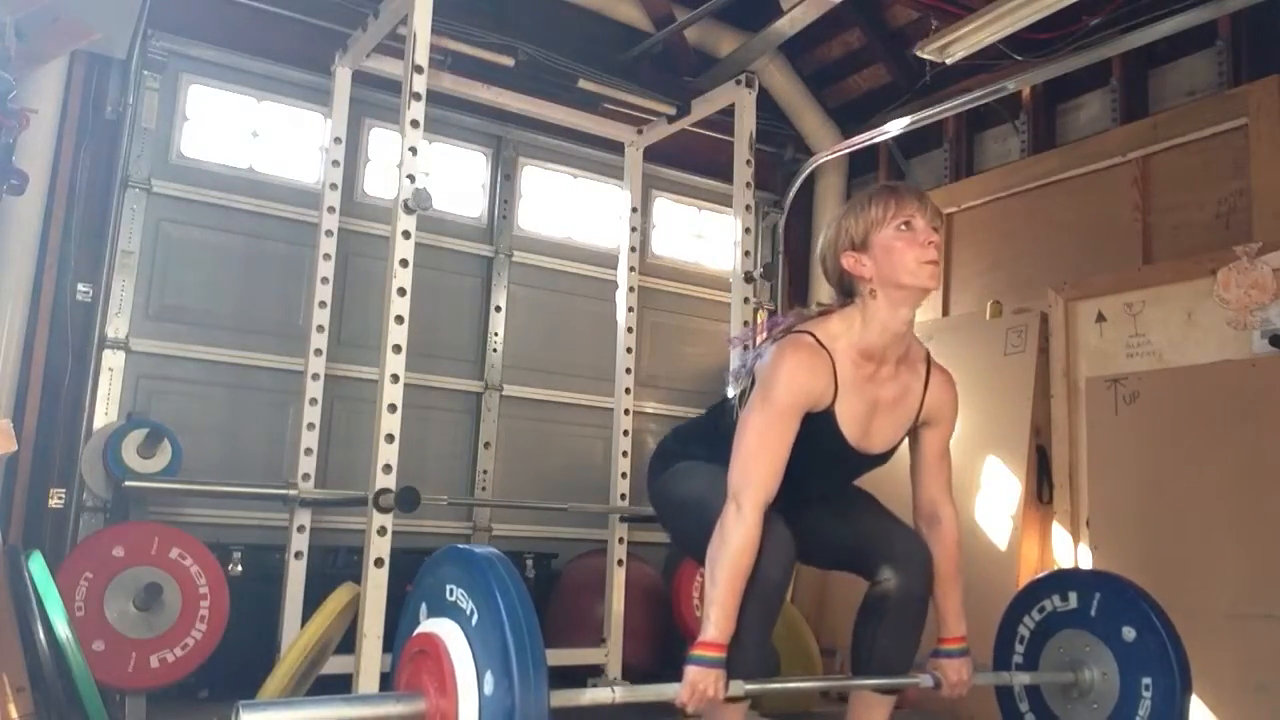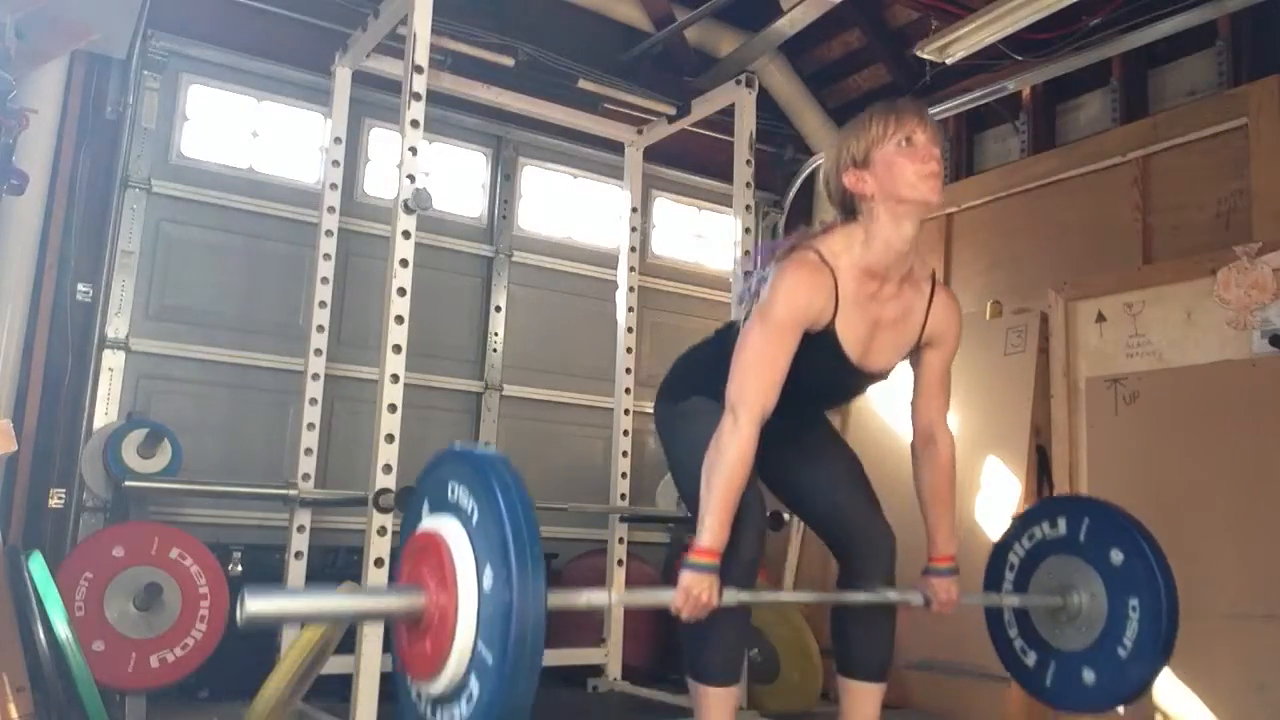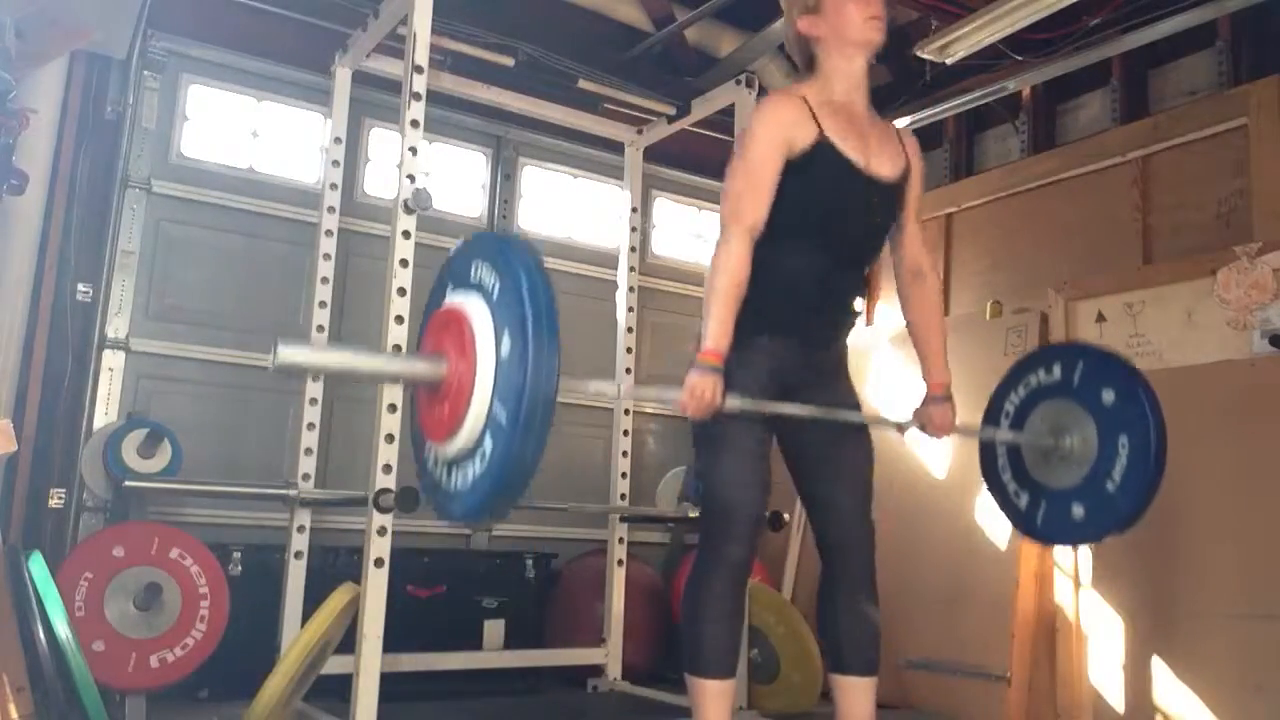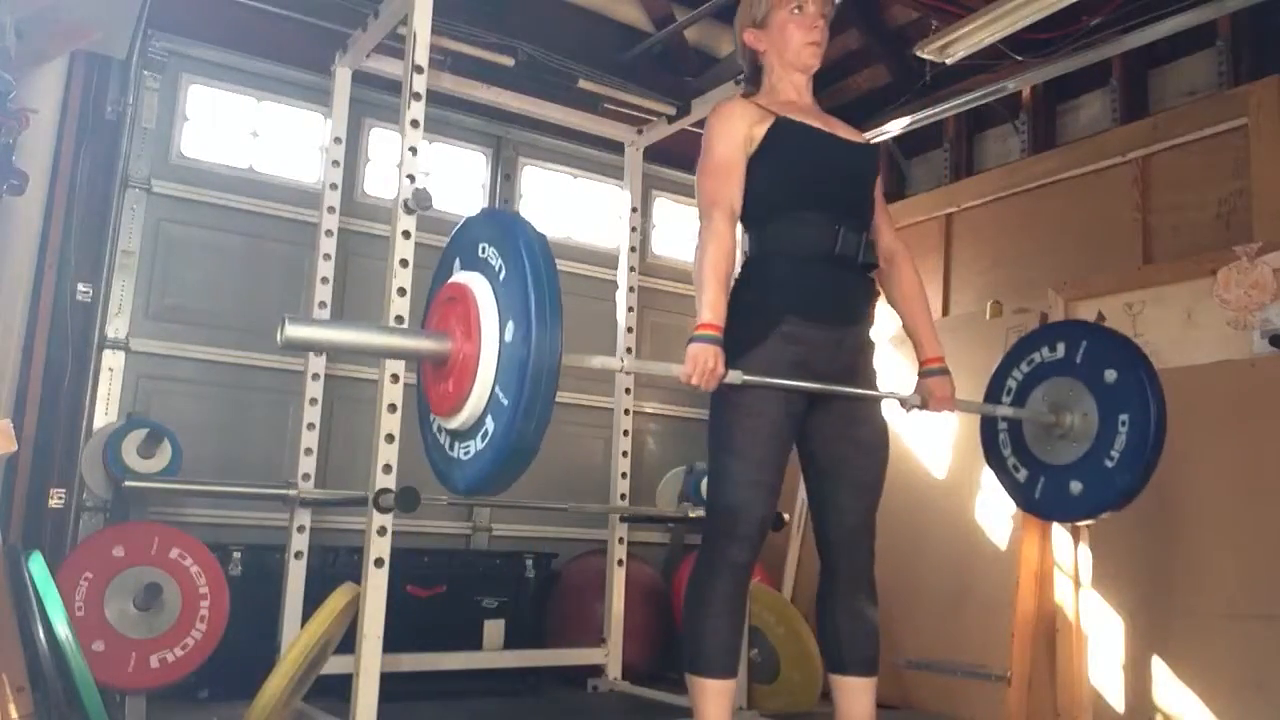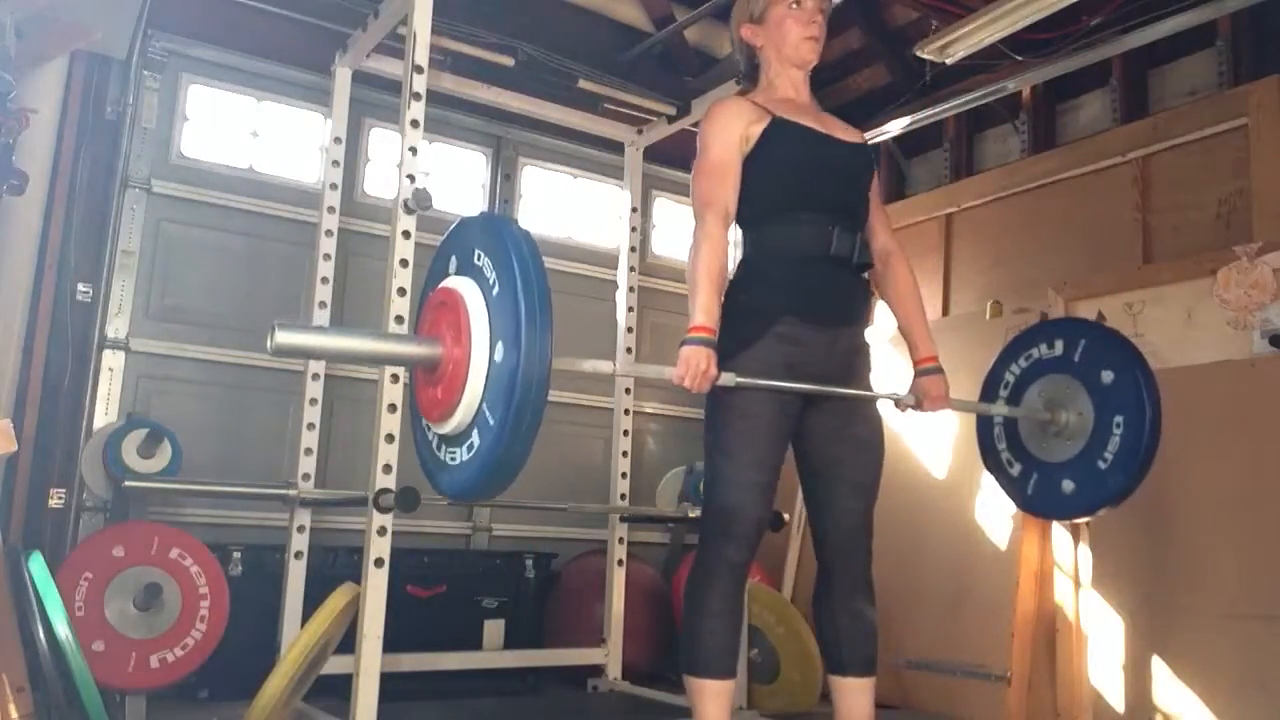
dt=0.4s
person 1, frame 1
left shoulder: (933, 387)
right shoulder: (804, 360)
left elbow: (937, 515)
right elbow: (743, 510)
left wrist: (952, 642)
right wrist: (708, 651)
left hip: (805, 489)
right hip: (698, 470)
left knee: (907, 559)
right knee: (767, 552)
person 1, frame 2
left shoulder: (936, 306)
right shoulder: (808, 277)
left elbow: (933, 437)
right elbow: (740, 422)
left wrist: (942, 561)
right wrist: (703, 556)
left hip: (796, 420)
right hip: (704, 402)
left knee: (873, 548)
right knee: (736, 548)
person 1, frame 3
left shoulder: (900, 147)
right shoulder: (785, 115)
left elbow: (915, 269)
right elbow: (738, 239)
left wrist: (939, 387)
right wrist: (709, 361)
left hip: (821, 359)
right hip: (751, 348)
left knee: (852, 544)
right knee: (732, 532)
person 1, frame 4
left shoulder: (852, 139)
right shoulder: (739, 118)
left elbow: (889, 250)
right elbow: (719, 224)
left wrist: (931, 359)
right wrist: (708, 331)
left hip: (847, 348)
right hip: (769, 336)
left knee: (851, 547)
right knee: (736, 535)
person 1, frame 5
left shoulder: (852, 137)
right shoulder: (737, 116)
left elbow: (886, 251)
right elbow: (713, 224)
left wrist: (926, 358)
right wrist: (701, 333)
left hip: (841, 349)
right hip: (763, 337)
left knee: (848, 544)
right knee: (734, 533)
